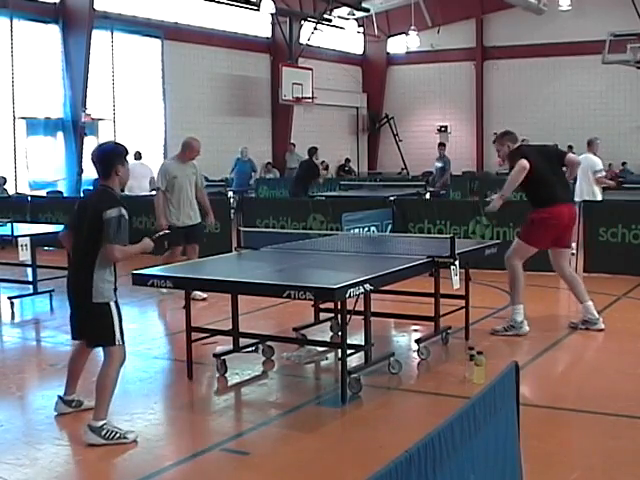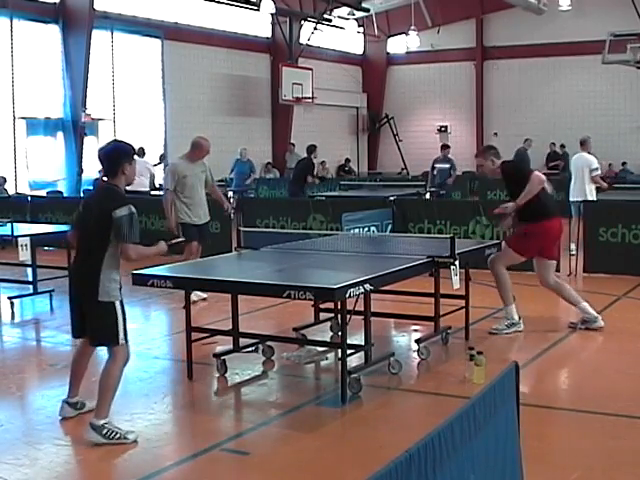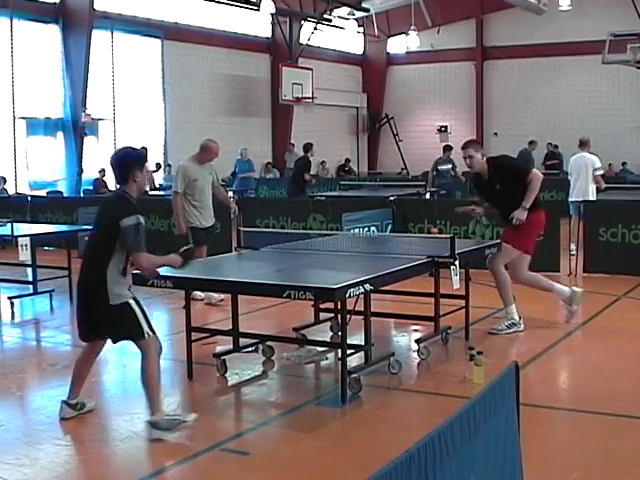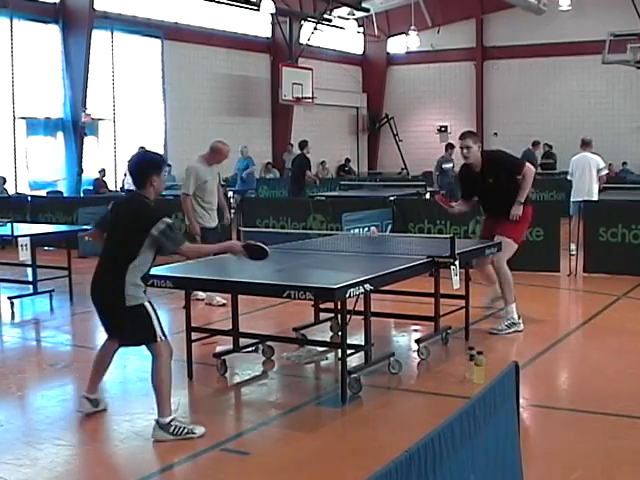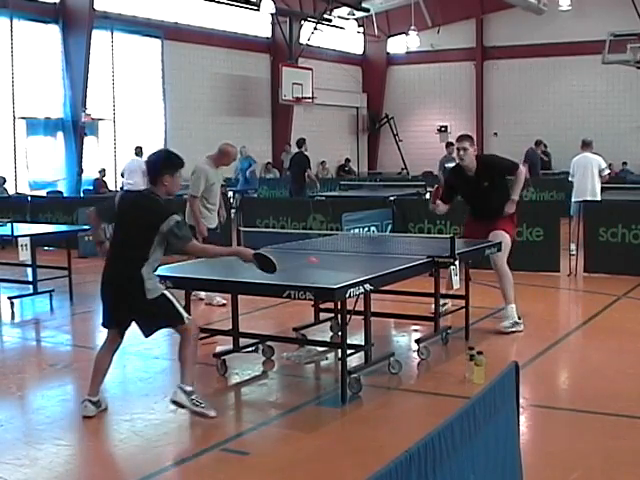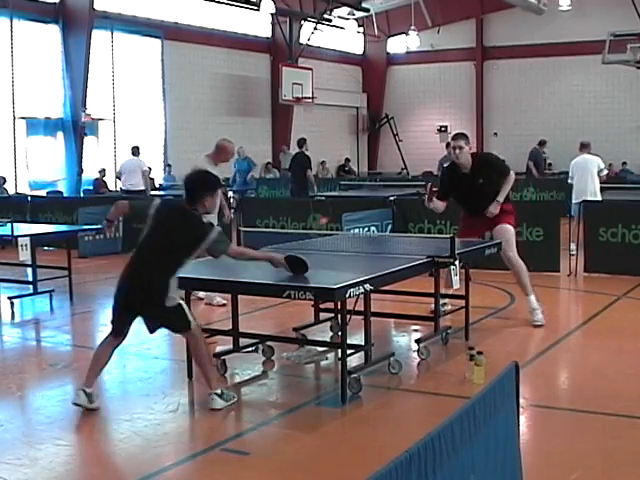
dt=0.2s
person 1, frame 1
left shoulder: (87, 200)
right shoulder: (113, 205)
left elbow: (66, 237)
right elbow: (115, 253)
right wrist: (142, 246)
left hip: (78, 283)
right hip: (98, 289)
left knee: (86, 342)
right knee: (115, 353)
left ankle: (68, 398)
right ankle: (98, 425)
person 1, frame 2
left shoulder: (92, 198)
right shoulder: (122, 205)
left elbow: (74, 237)
right elbow: (130, 252)
right wrist: (157, 249)
left hip: (80, 281)
right hip: (102, 288)
left knee: (88, 341)
right knee: (119, 352)
left ankle: (72, 401)
right ankle: (99, 424)
person 1, frame 3
left shoulder: (109, 204)
right shoulder: (130, 212)
right elbow: (141, 260)
left wrist: (135, 264)
right wrist: (170, 260)
left hip: (88, 286)
right hip: (111, 290)
left knee: (94, 343)
right knee: (151, 346)
left ankle: (72, 402)
right ankle: (158, 418)
person 1, frame 4
left shoulder: (118, 204)
right shoulder: (154, 218)
left elbow: (96, 233)
right elbow: (190, 251)
right wrist: (228, 246)
left hip: (100, 286)
right hip: (126, 292)
left knee: (114, 338)
right knee: (162, 351)
left ankle: (89, 397)
right ankle: (165, 421)
person 1, frame 5
left shoulder: (125, 198)
right shoulder: (165, 215)
left elbow: (93, 215)
right elbow: (196, 249)
left wrist: (101, 242)
right wrist: (237, 251)
left hip: (112, 281)
right hip: (141, 285)
left knee: (113, 336)
right knee: (189, 329)
left ankle: (91, 399)
right ankle: (186, 389)
person 1, frame 6
left shoulder: (162, 207)
right shoulder: (205, 230)
left elbow: (122, 205)
right elbow: (237, 251)
left wrist: (110, 220)
right wrist: (271, 257)
left hip: (131, 284)
right hip: (160, 292)
left knee: (115, 336)
right knee: (194, 335)
left ankle: (85, 390)
right ankle: (216, 393)
person 2, frame 1
left shoulder: (518, 153)
right shoulder: (544, 150)
left elbow: (523, 167)
right elbow: (575, 161)
left wrist: (502, 195)
right wrist: (563, 181)
left hip: (548, 213)
right hip: (567, 210)
left knee: (513, 259)
right knee: (563, 268)
left ankle: (518, 320)
right ankle: (592, 317)
person 2, frame 2
left shoulder: (511, 168)
right shoulder: (508, 174)
left elbow: (540, 179)
right elbow: (546, 189)
left wrist: (515, 205)
right wrist: (513, 216)
left hip: (540, 227)
right hip: (550, 225)
left knee: (496, 263)
right knee: (548, 279)
left ankle: (513, 319)
right ankle: (590, 315)
person 2, frame 3
left shoulder: (505, 165)
right shoulder: (477, 180)
left elbow: (536, 177)
left wrist: (523, 208)
right wrist: (477, 211)
left hip: (531, 219)
right hip: (516, 222)
left knee: (495, 263)
right knee: (518, 274)
left ankle: (513, 320)
right ankle: (568, 292)
person 2, frame 4
left shoulder: (497, 158)
right shoulder: (464, 172)
left elbow: (529, 170)
right elbow: (469, 202)
left wrist: (519, 202)
right wrist: (456, 207)
left hip: (516, 214)
right hip: (493, 217)
left knee: (497, 261)
right knee: (480, 262)
left ankle: (513, 318)
right ankle: (497, 290)
person 2, frame 5
left shoulder: (491, 162)
right shoulder: (454, 175)
left elbow: (521, 170)
right elbow: (444, 206)
left wrist: (513, 200)
right wrist: (436, 206)
left hip: (502, 217)
right hip: (477, 219)
left knee: (498, 260)
left ankle: (512, 317)
person 2, frame 6
left shoulder: (487, 160)
right shoulder: (448, 173)
left elbow: (510, 175)
right elbow: (441, 204)
left wrist: (497, 202)
right wrist: (433, 204)
left hip: (499, 212)
right hip: (472, 216)
left knee: (510, 256)
left ankle: (533, 304)
person 3, frame 1
left shoulder: (194, 166)
right shoulder: (167, 166)
left elbow: (200, 191)
right elbow: (159, 193)
left wrist: (209, 211)
right wrist: (160, 217)
left hip: (194, 218)
right hip: (174, 220)
left knee: (193, 251)
right knee: (176, 252)
person 3, frame 2
left shoulder: (203, 165)
right shoulder: (176, 165)
left elbow: (211, 186)
right elbow: (168, 193)
left wrist: (223, 201)
right wrist: (169, 218)
left hip: (202, 217)
right hip: (185, 218)
left knee: (197, 251)
right knee: (191, 249)
person 3, frame 3
left shoulder: (209, 166)
right shoulder: (184, 167)
left elbow: (216, 187)
right elbow: (176, 195)
left wrist: (229, 202)
right wrist: (179, 221)
left hip: (208, 219)
right hip: (192, 222)
left knee: (200, 255)
right knee: (200, 254)
left ankle: (195, 289)
right ankle: (206, 292)
person 3, frame 4
left shoulder: (215, 167)
right shoulder: (194, 168)
right elbow: (186, 197)
left wrist: (225, 208)
right wrist: (192, 224)
left hip: (212, 220)
right hip: (200, 222)
left ankle: (196, 289)
right ankle: (209, 293)
person 3, frame 5
left shoulder: (218, 167)
right shoulder: (202, 170)
right elbow: (193, 199)
left wrist: (221, 207)
right wrist: (199, 224)
left hip: (212, 220)
right hip: (201, 222)
left ankle: (197, 289)
right ankle: (209, 293)
person 3, frame 6
left shoulder: (218, 166)
right shoulder: (203, 168)
left wrist: (225, 207)
left hip: (212, 220)
right hip: (203, 221)
right ankle: (209, 294)
